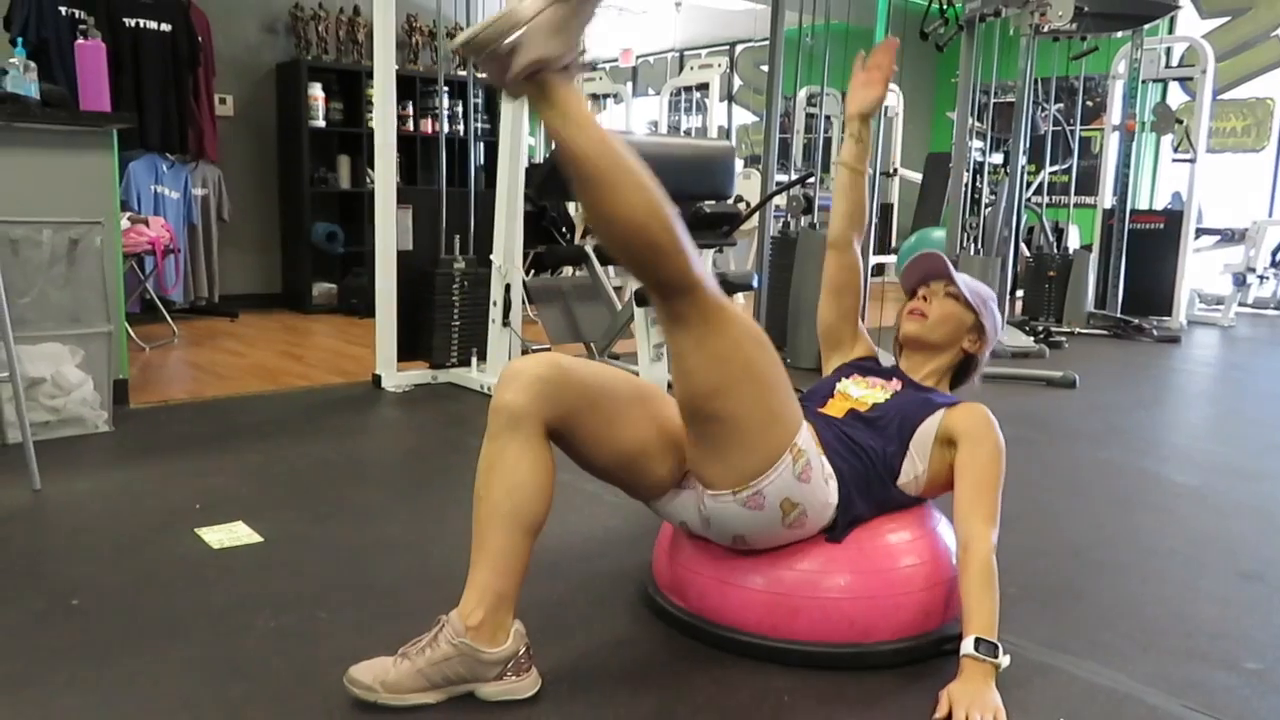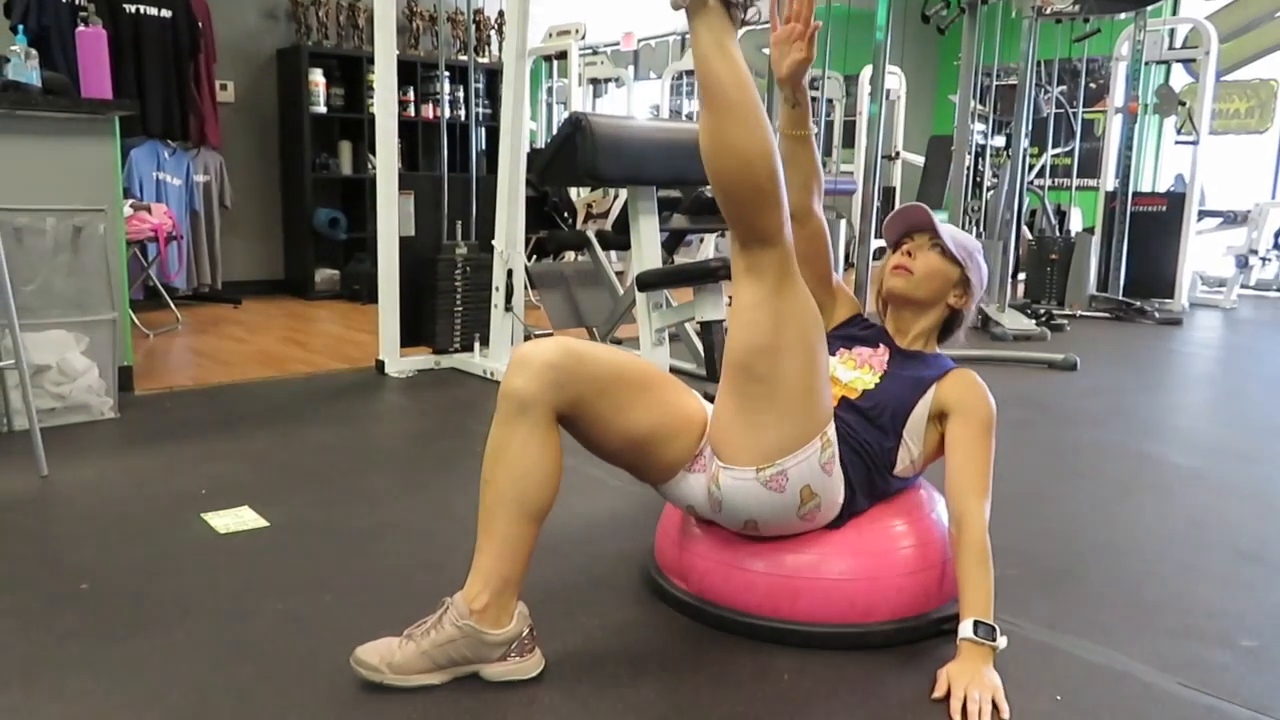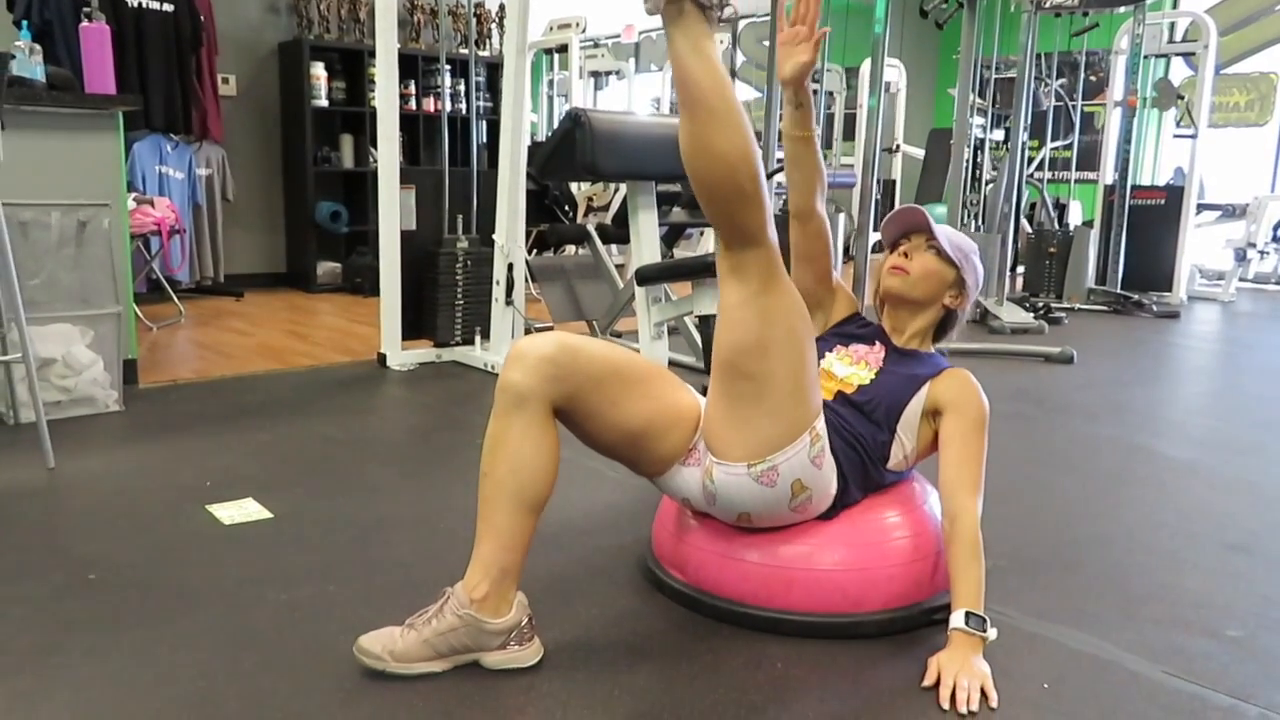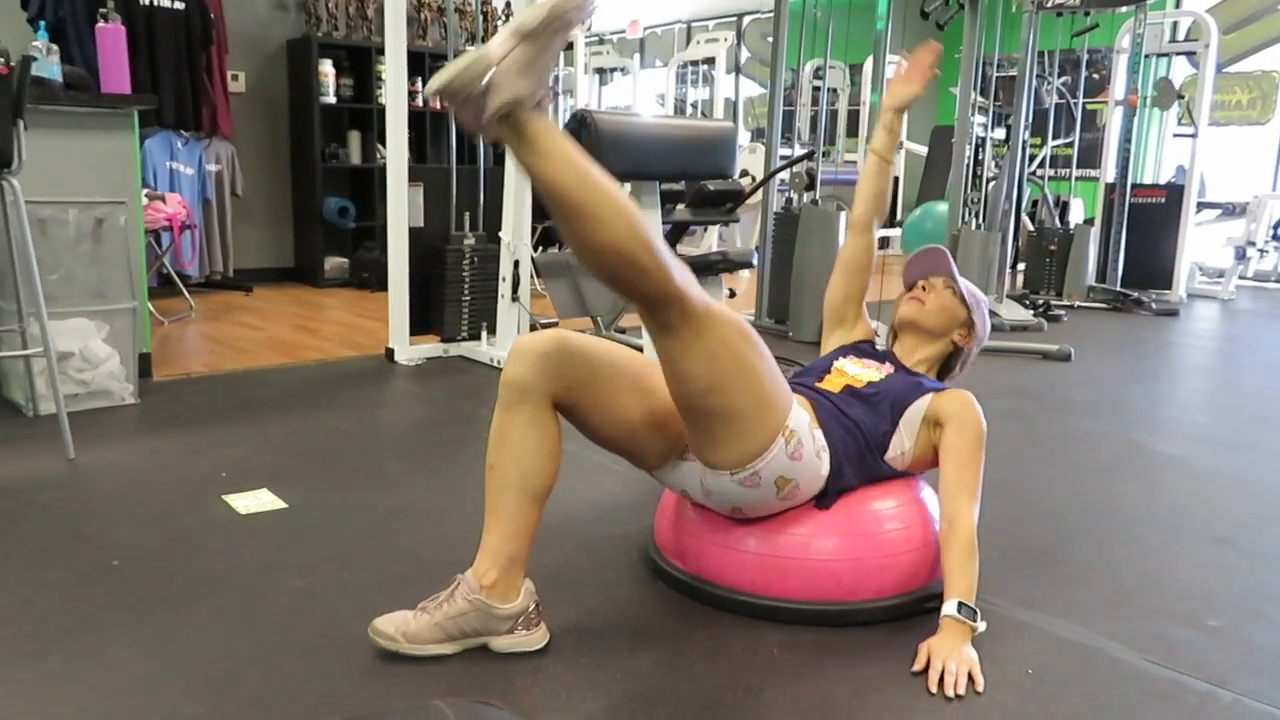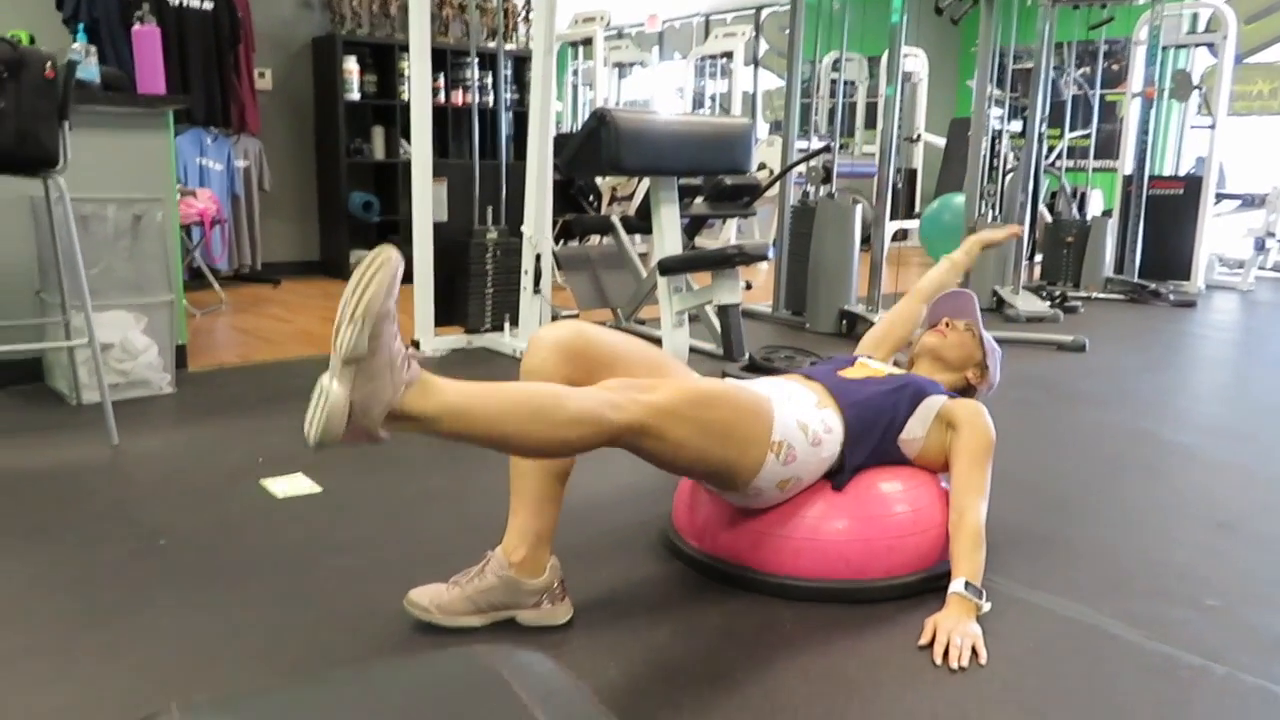
dt=0.4s
person 1, frame 1
left shoulder: (966, 424)
right shoulder: (856, 367)
left elbow: (978, 541)
right elbow: (840, 248)
right wrist: (857, 128)
left hip: (786, 486)
right hip: (717, 483)
left knee: (680, 280)
right knee: (529, 386)
left ankle: (545, 76)
right ankle: (485, 639)
person 1, frame 2
left shoulder: (957, 391)
right shoulder: (845, 323)
left elbow: (970, 517)
right elbow: (806, 213)
left wrist: (977, 651)
right wrist: (792, 91)
left hip: (786, 482)
right hip: (720, 464)
left knee: (760, 237)
right knee: (539, 369)
right ankle: (488, 619)
person 1, frame 3
left shoulder: (950, 389)
right shoulder: (842, 320)
left elbow: (963, 512)
right elbow: (807, 214)
left wrist: (967, 639)
right wrist: (795, 93)
left hip: (780, 472)
right hip: (715, 456)
left knee: (747, 237)
right knee: (536, 364)
right ankle: (490, 610)
person 1, frame 4
left shoulder: (951, 408)
right shoulder: (853, 346)
left elbow: (961, 514)
right elbow: (860, 229)
left wrist: (955, 626)
right wrist: (889, 118)
left hip: (779, 459)
right hip: (712, 451)
left knee: (663, 285)
right knee: (537, 360)
left ankle: (520, 113)
right ankle: (498, 597)
person 1, frame 5
left shoulder: (960, 415)
right shoulder: (876, 370)
left elbow: (971, 508)
right elbow: (914, 301)
left wrist: (962, 599)
right wrist: (966, 253)
left hip: (795, 432)
right hip: (738, 407)
left knee: (615, 407)
right knee: (560, 344)
left ankle: (398, 391)
right ankle: (524, 572)
